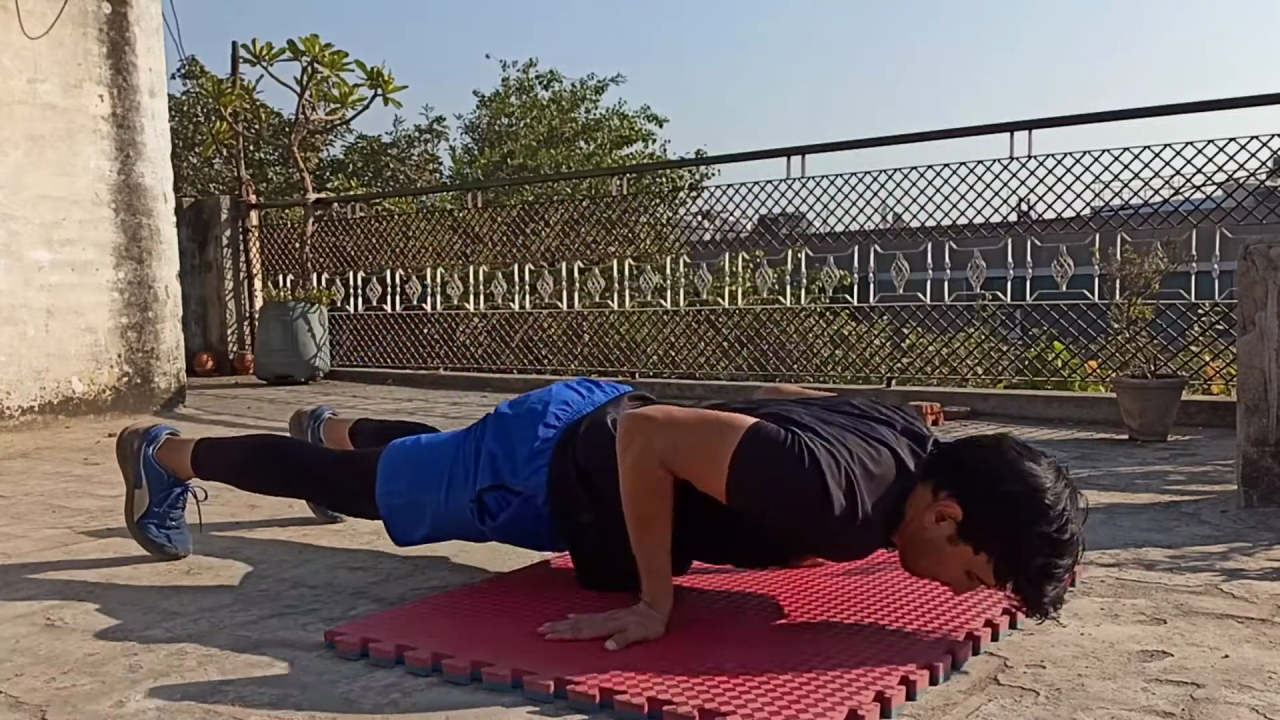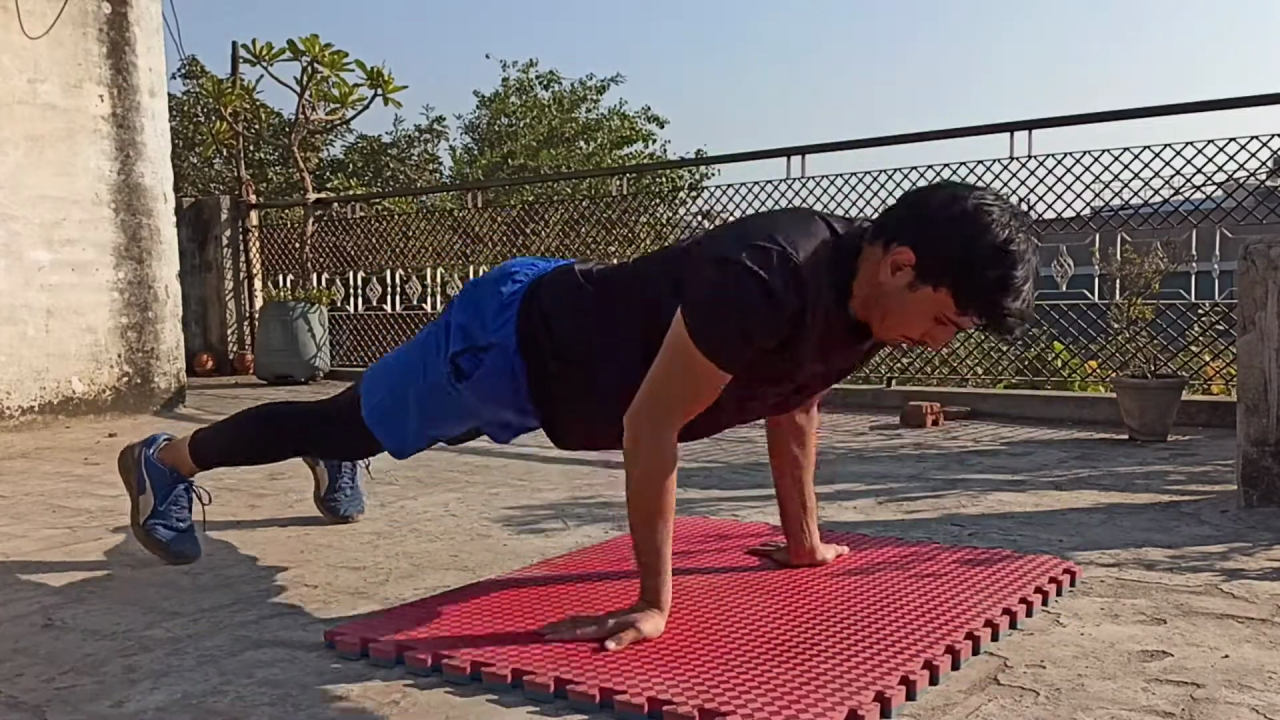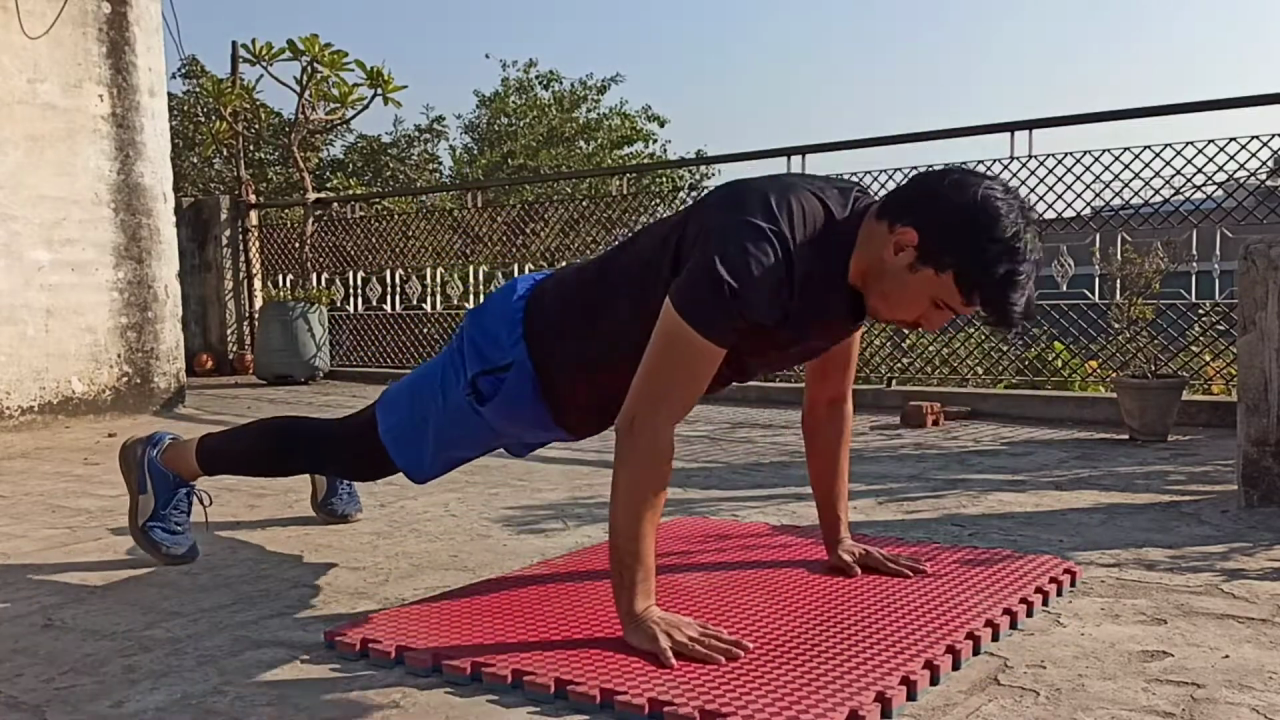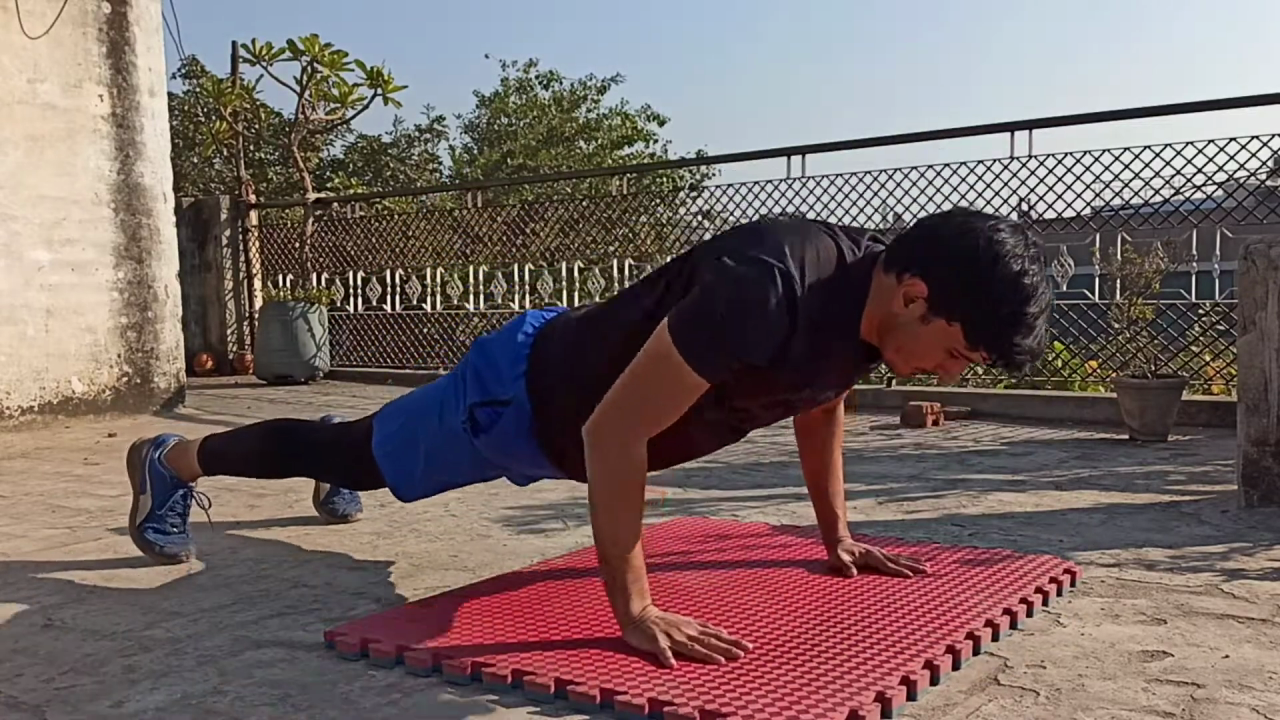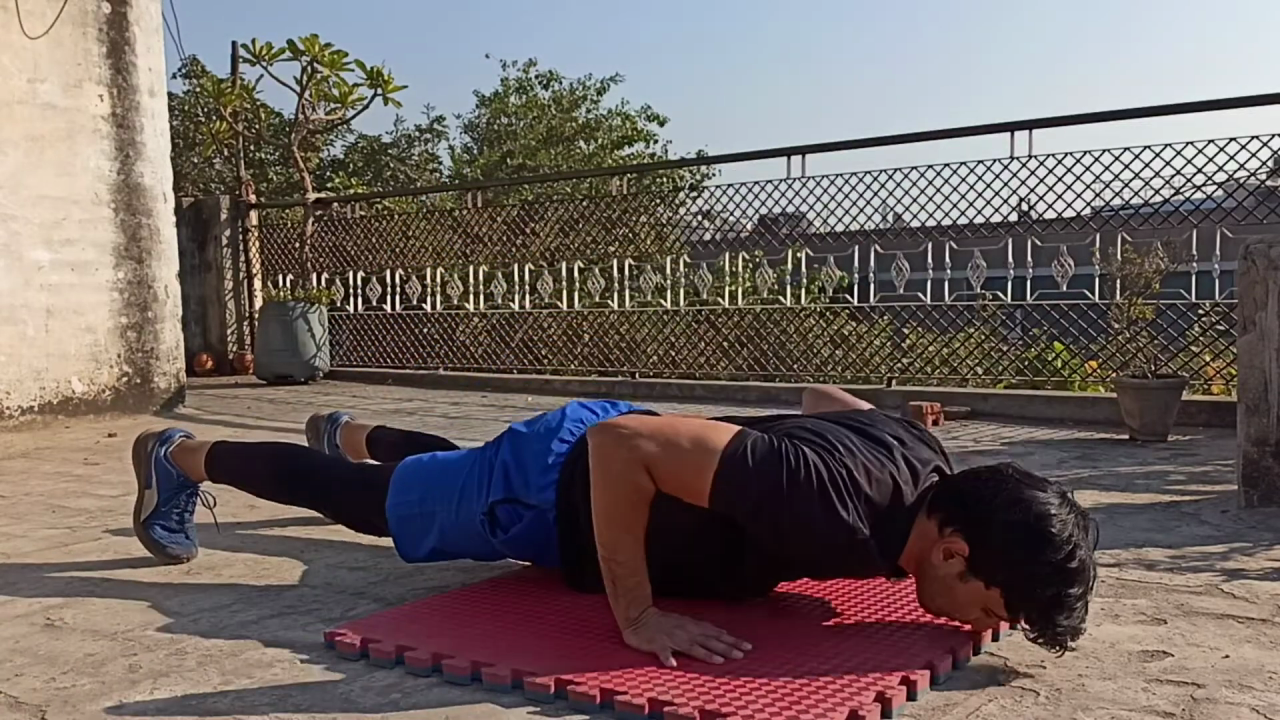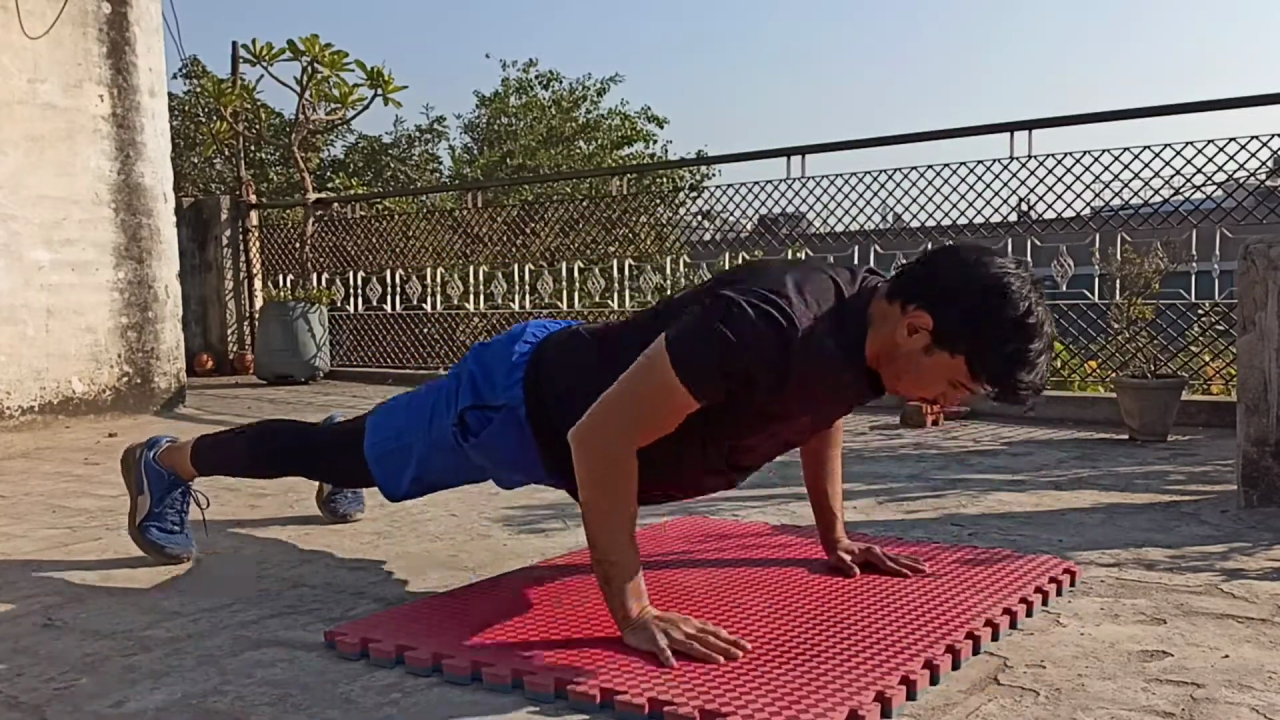
dt=0.4s
person 1, frame 1
left shoulder: (904, 444)
right shoulder: (833, 492)
left elbow: (780, 394)
right elbow: (648, 434)
left wrist: (806, 551)
right wrist: (652, 598)
left hip: (588, 422)
right hip: (548, 473)
left knee: (434, 451)
right knee: (359, 486)
left ankle: (333, 427)
right ankle: (166, 451)
person 1, frame 2
left shoulder: (859, 298)
right shoulder: (770, 277)
left elbow: (792, 403)
right elbow: (649, 427)
left wrist: (802, 536)
right wrist: (650, 600)
left hip: (571, 337)
right hip: (514, 333)
left knee: (393, 430)
right knee: (351, 421)
left ankle: (337, 461)
right ankle: (167, 462)
person 1, frame 3
left shoulder: (855, 255)
right shoulder: (758, 246)
left elbow: (828, 397)
right elbow: (646, 425)
left wrist: (837, 539)
right wrist: (635, 607)
left hip: (574, 372)
right hip: (523, 354)
right knee: (366, 445)
left ankle: (337, 478)
right ankle: (168, 460)
person 1, frame 4
left shoulder: (866, 301)
right shoulder: (767, 288)
left elbow: (819, 410)
right elbow: (613, 434)
left wrist: (837, 538)
right wrist: (632, 609)
left hip: (569, 392)
right hip: (525, 394)
right knee: (360, 460)
left ankle: (342, 433)
right ankle: (172, 461)
person 1, frame 5
left shoulder: (920, 467)
right shoulder: (831, 502)
left elbow: (826, 399)
right elbow: (621, 446)
left wrist: (854, 561)
right wrist: (635, 613)
left hip: (597, 450)
right hip: (555, 489)
left knee: (448, 461)
right knee: (360, 501)
left ankle: (348, 434)
right ankle: (181, 455)
person 1, frame 6
left shoulder: (866, 331)
right shoulder: (769, 324)
left elbow: (820, 415)
right elbow: (599, 437)
left wrist: (836, 539)
right wrist: (629, 606)
left hip: (573, 374)
right hip: (525, 401)
right knee: (344, 453)
left ankle: (347, 419)
right ankle: (168, 461)
